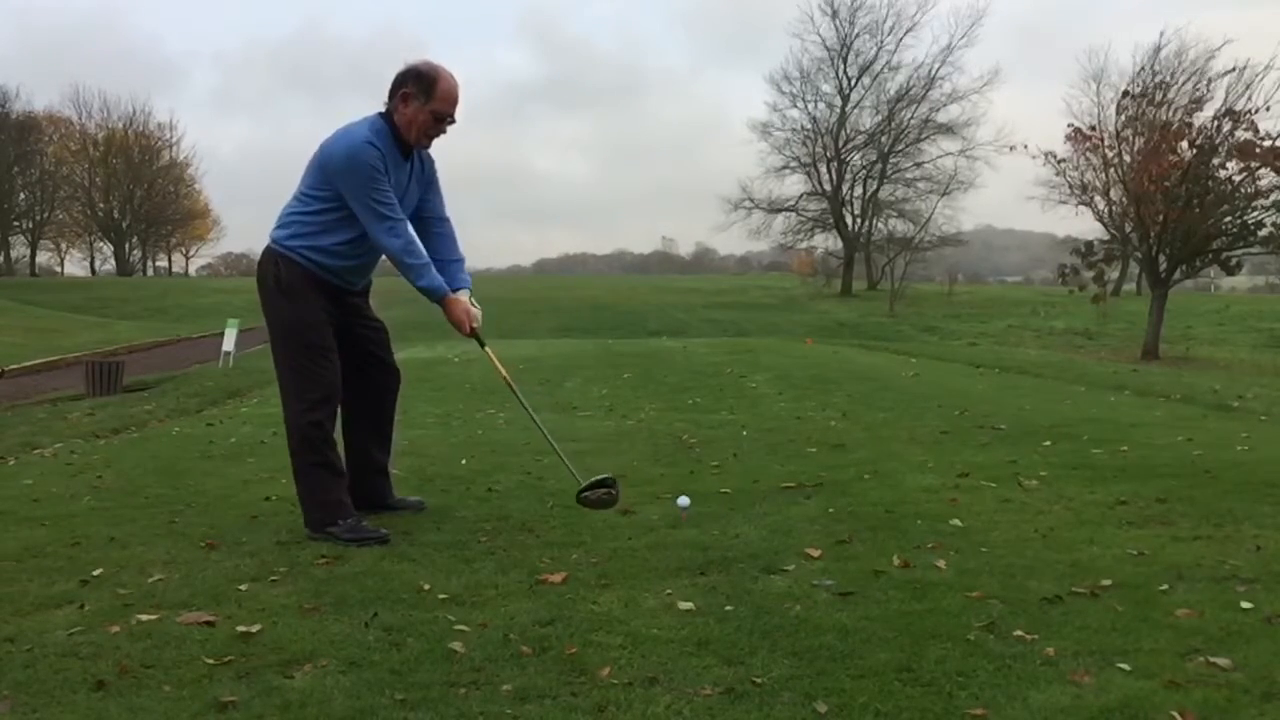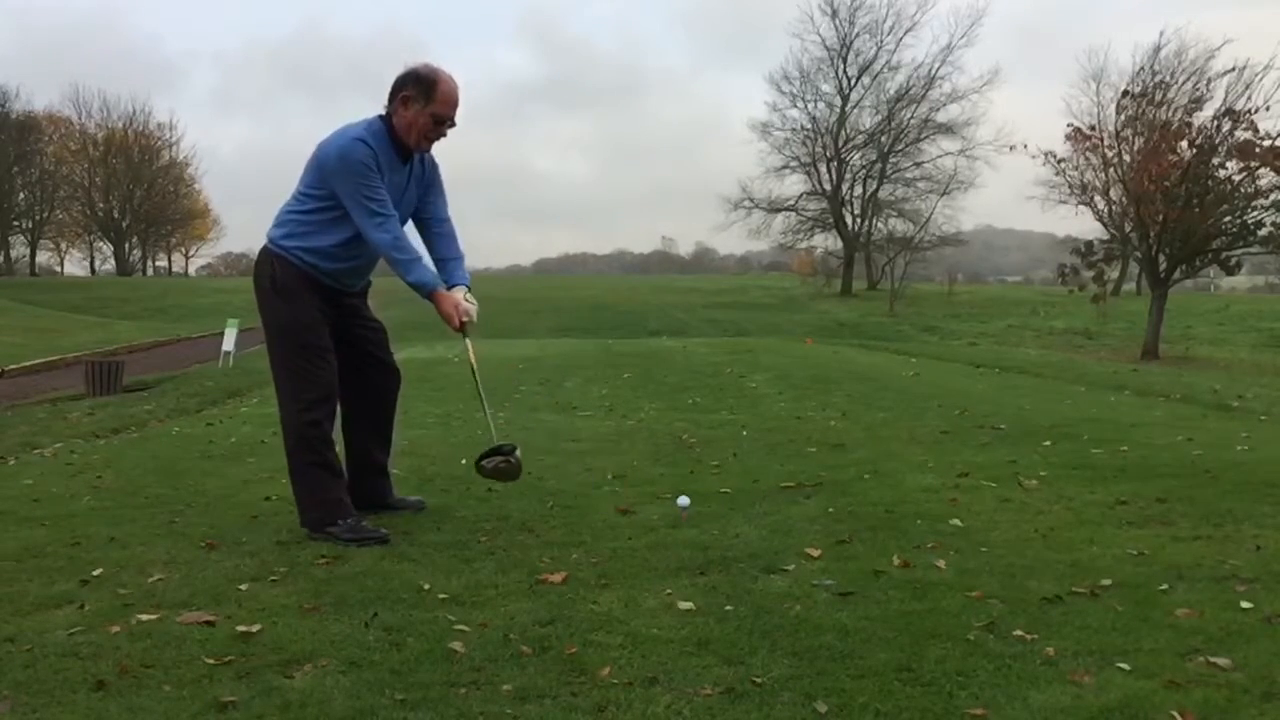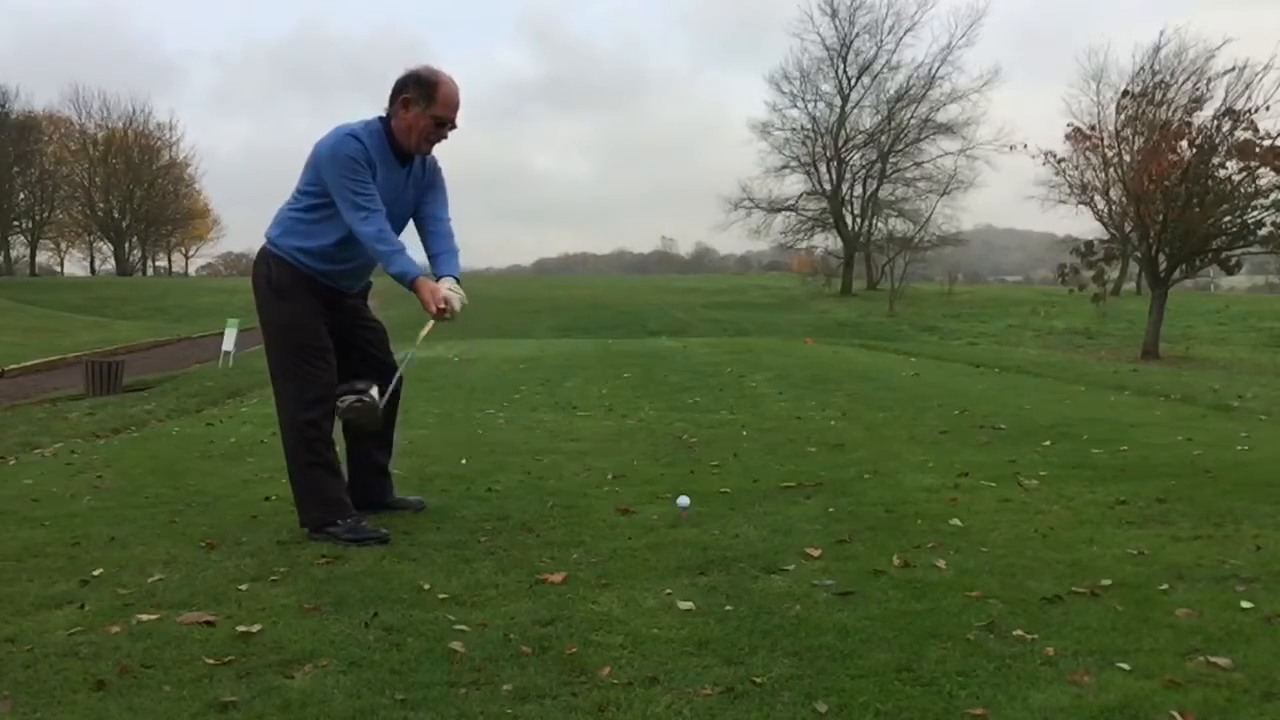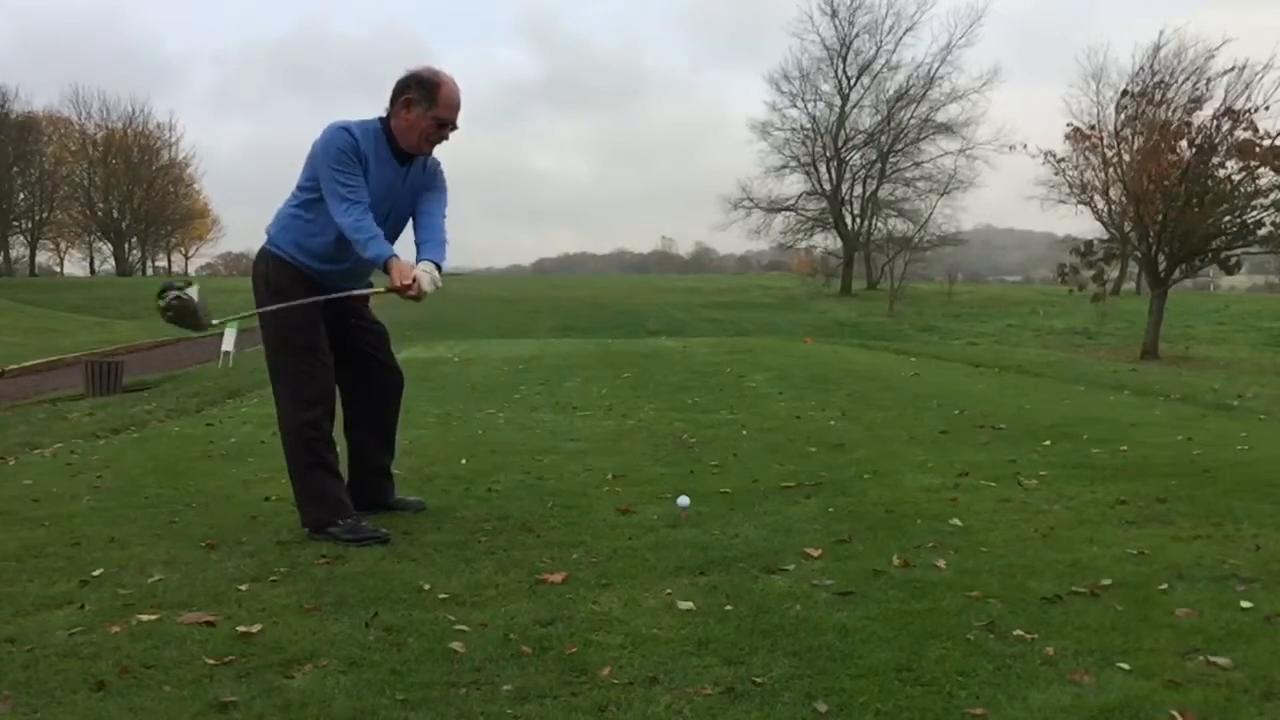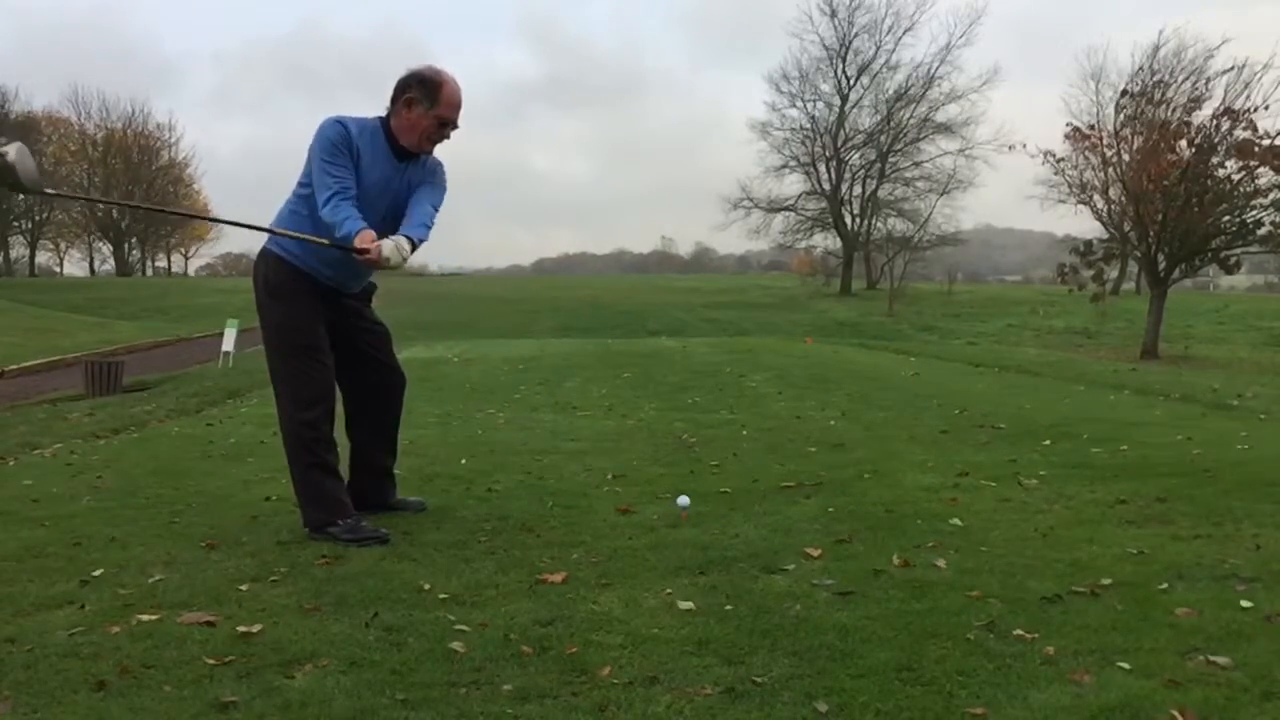
dt=0.4s
person 1, frame 1
left shoulder: (419, 160)
right shoulder: (358, 149)
left elbow: (435, 227)
right elbow: (392, 234)
left wrist: (462, 289)
right wrist: (444, 297)
left hip: (345, 284)
right hip: (295, 277)
left knee: (378, 379)
right knee: (316, 394)
left ankle: (369, 490)
right ankle: (328, 512)
person 1, frame 2
left shoulder: (423, 166)
right shoulder: (353, 148)
left elbow: (438, 228)
right elbow: (383, 231)
left wrist: (459, 286)
right wrist: (434, 292)
left hip: (344, 286)
right hip: (292, 277)
left knee: (377, 380)
right knee: (313, 394)
left ankle: (369, 491)
right ankle: (326, 513)
person 1, frame 3
left shoulder: (427, 171)
right shoulder: (348, 145)
left elbow: (437, 228)
right elbow: (369, 224)
left wrist: (448, 279)
right wrist: (416, 281)
left hip: (344, 287)
right hip: (290, 277)
left knee: (379, 380)
right knee: (312, 393)
left ankle: (370, 490)
right ankle: (326, 512)
person 1, frame 4
left shoulder: (429, 172)
right shoulder: (344, 140)
left elbow: (431, 224)
right elbow: (352, 215)
left wrist: (427, 266)
right wrist: (391, 263)
left hip: (346, 287)
right hip: (289, 276)
left knee: (381, 382)
right knee: (310, 396)
left ankle: (370, 491)
right ankle: (326, 513)
person 1, frame 5
left shoulder: (430, 172)
right shoulder: (341, 134)
left elbow: (420, 217)
right elbow: (334, 201)
left wrist: (399, 243)
right wrist: (359, 234)
left hip: (348, 289)
right hip: (290, 277)
left knee: (383, 383)
right knee: (310, 396)
left ankle: (372, 491)
right ankle: (327, 513)
